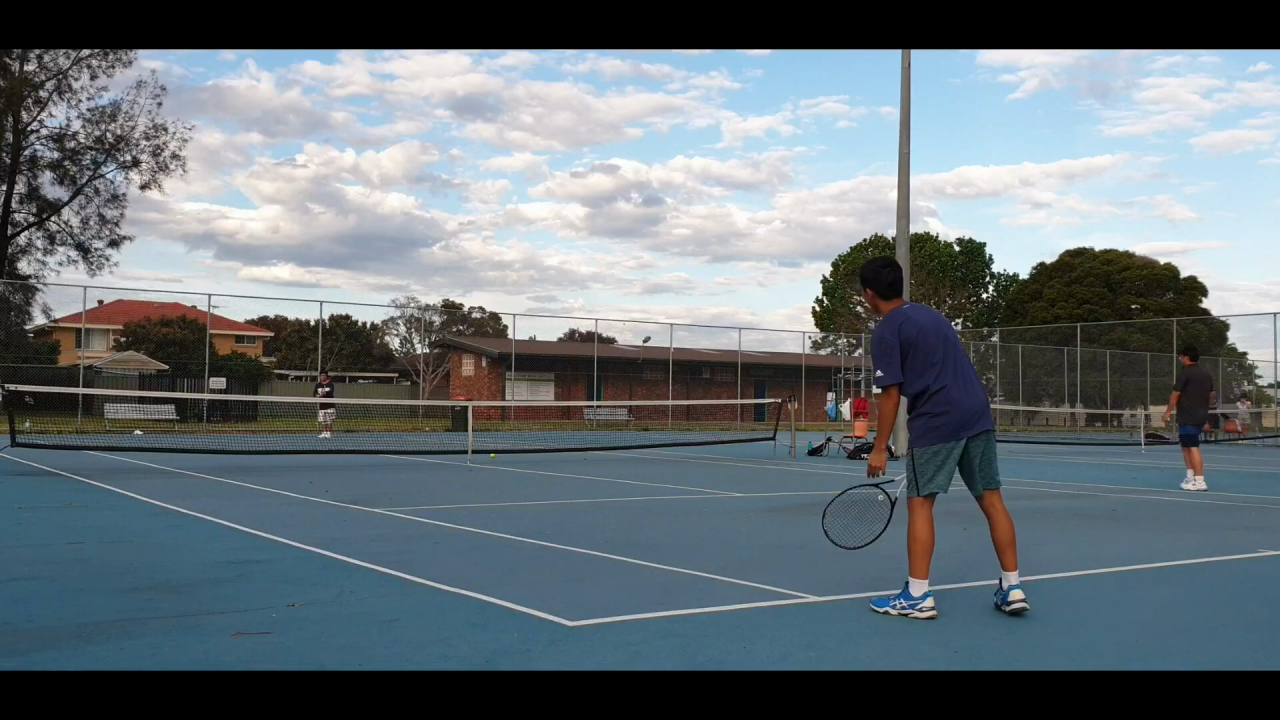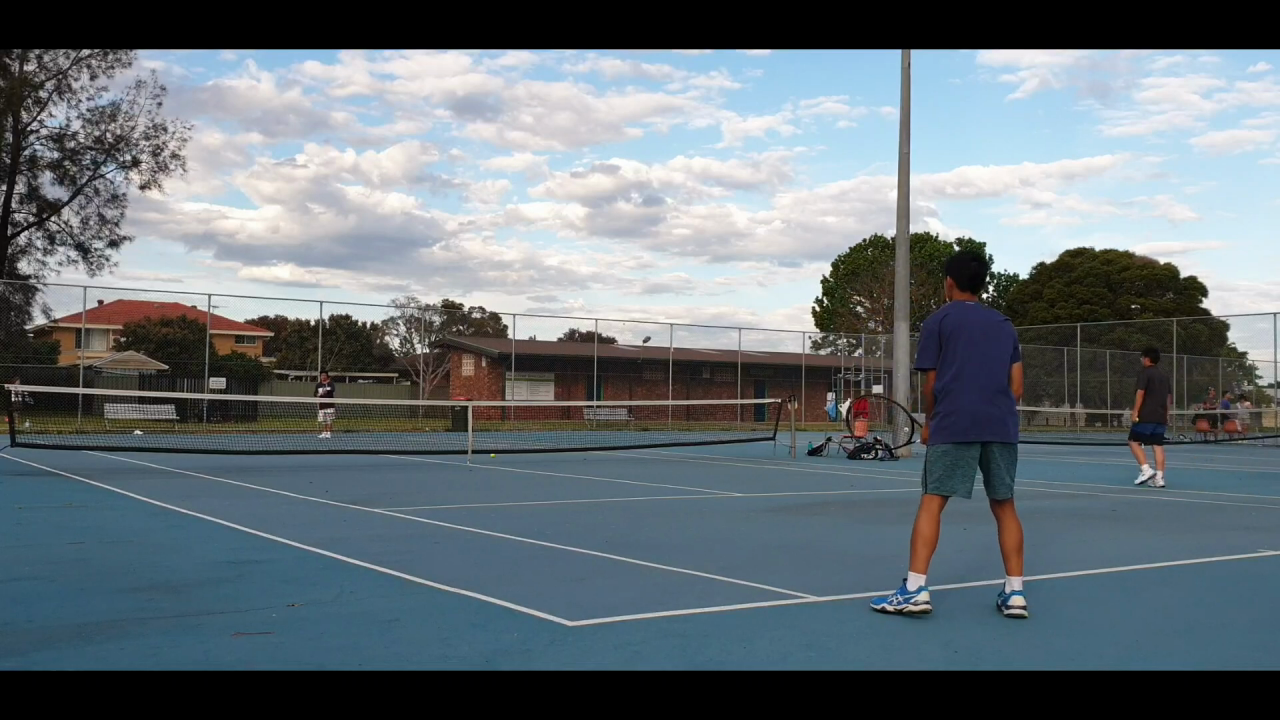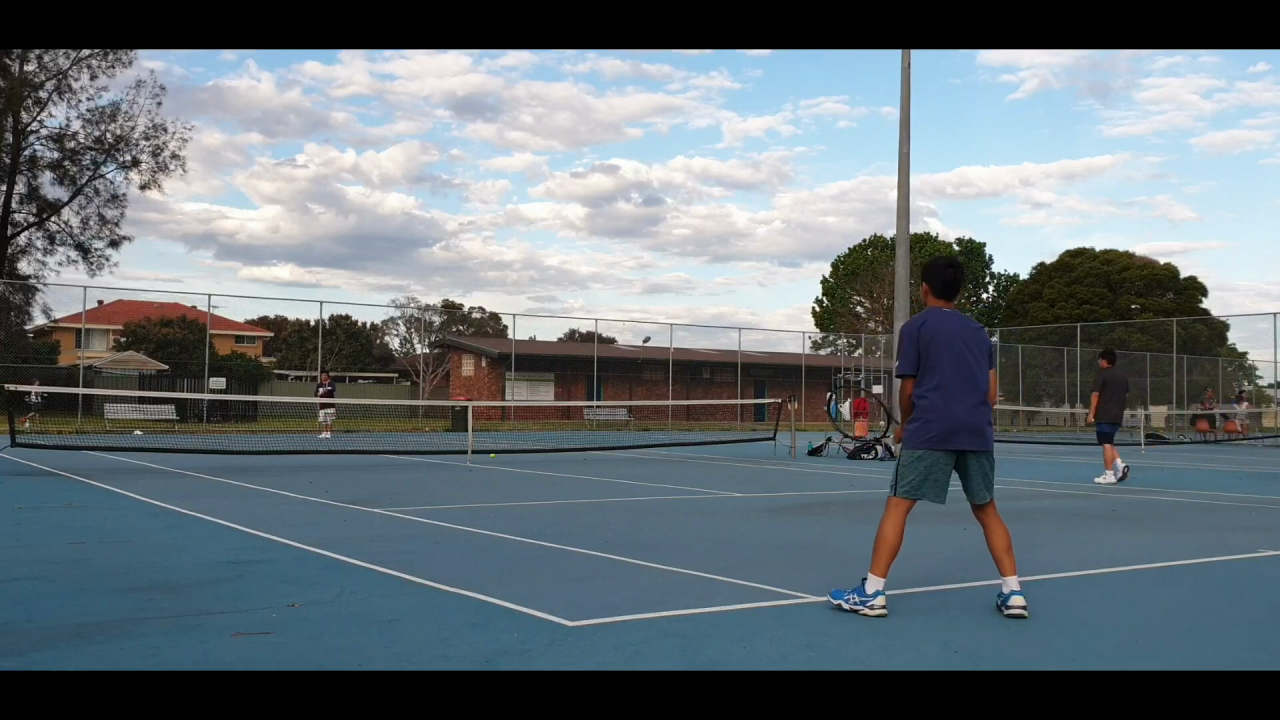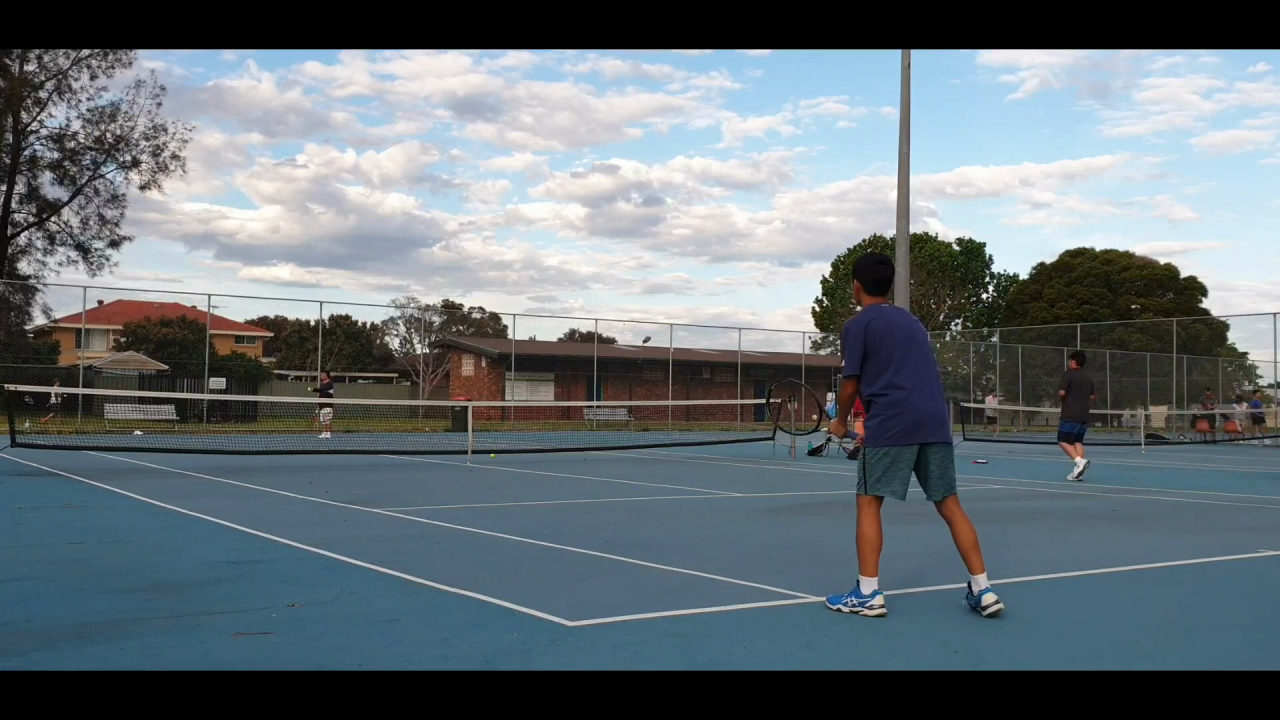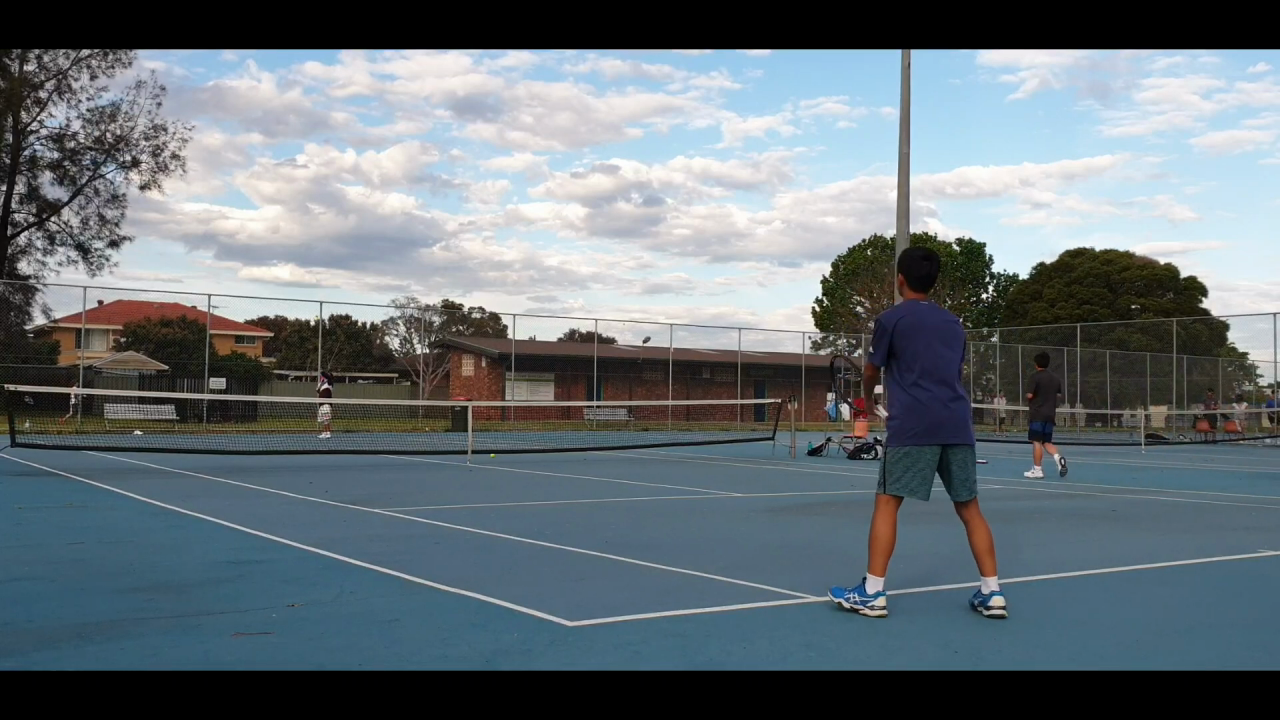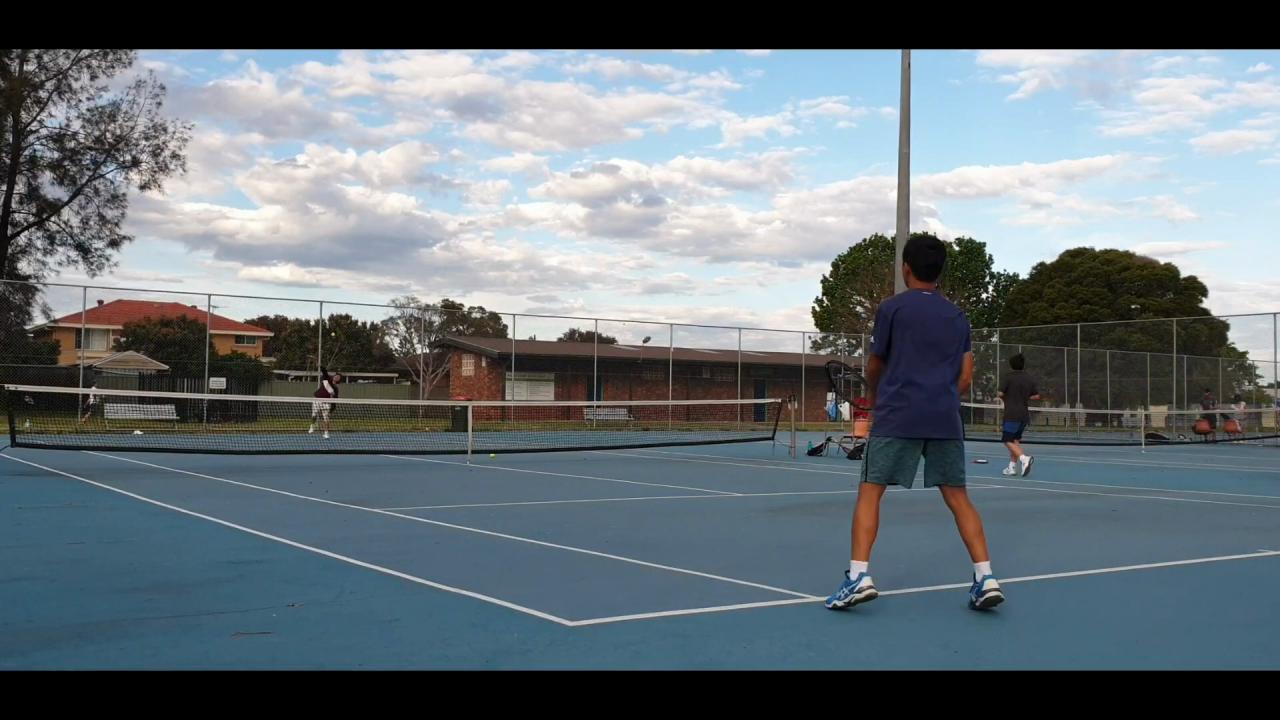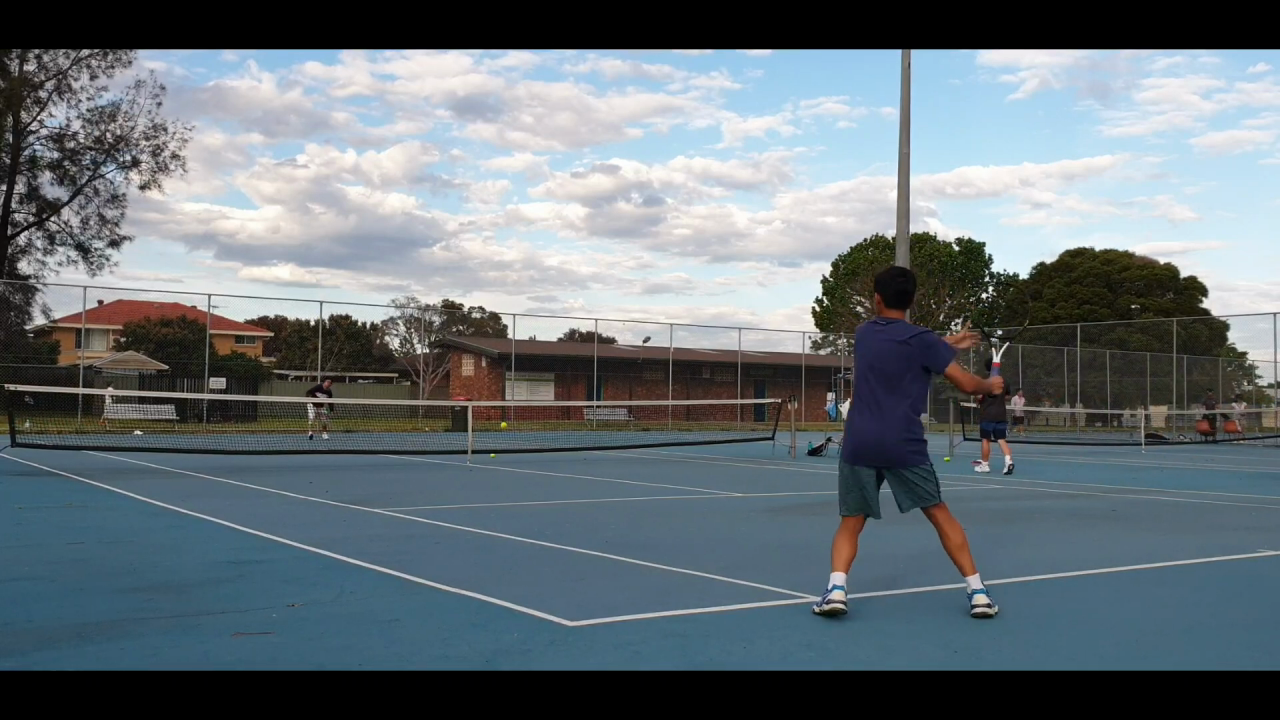
dt=0.5s
person 1, frame 1
left shoulder: (886, 333)
right shoulder: (932, 315)
left elbow: (891, 395)
left wrist: (880, 449)
left hip: (936, 422)
right hip: (978, 415)
left knee: (920, 504)
right knee: (991, 501)
left ankle: (918, 595)
right ankle: (1012, 587)
person 1, frame 2
left shoulder: (938, 321)
right shoulder: (1005, 324)
left elbow: (932, 382)
right elbow: (1017, 384)
left wrist: (928, 423)
left hip: (953, 424)
right hip: (1002, 426)
left knee: (932, 503)
right knee: (1004, 507)
left ankle: (915, 589)
right ankle: (1015, 592)
person 1, frame 3
left shoulder: (916, 328)
right shoulder: (978, 331)
left elbow: (908, 389)
right elbow: (991, 392)
left wrist: (905, 426)
left hip: (929, 431)
right hip: (977, 432)
left knee: (897, 507)
right knee: (987, 511)
left ankle: (872, 593)
right ankle: (1013, 592)
person 1, frame 4
left shoulder: (857, 325)
right shoulder: (912, 322)
left elbow: (851, 385)
left wrist: (840, 421)
left hip: (890, 425)
right hip: (935, 423)
left knee: (868, 503)
right knee: (950, 505)
left ankle: (868, 593)
right ankle: (983, 589)
person 1, frame 5
left shoulder: (890, 319)
right shoulder: (954, 323)
left elbow: (871, 371)
left wrist: (867, 395)
left hip: (912, 427)
right hip: (957, 426)
left knee: (886, 503)
right knee: (968, 507)
left ankle: (872, 593)
right ankle: (992, 592)
person 1, frame 6
left shoulder: (892, 308)
right shoulder: (958, 315)
left elbow: (875, 365)
right elbow: (965, 377)
left wrist: (873, 395)
left hip: (898, 415)
right hip: (946, 418)
left knee: (870, 492)
right knee: (957, 497)
left ankle: (859, 576)
right ankle: (985, 578)
person 1, frame 7
left shoulder: (864, 333)
right shoulder: (924, 338)
right elbow: (968, 384)
left wrist: (948, 343)
right wrist: (991, 386)
left hip: (857, 444)
right hip: (902, 445)
left knee: (850, 523)
right knee: (940, 514)
left ankle: (836, 589)
right ankle: (977, 591)
